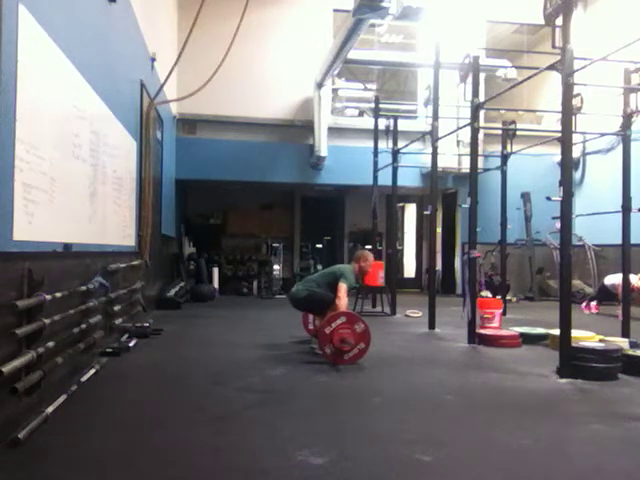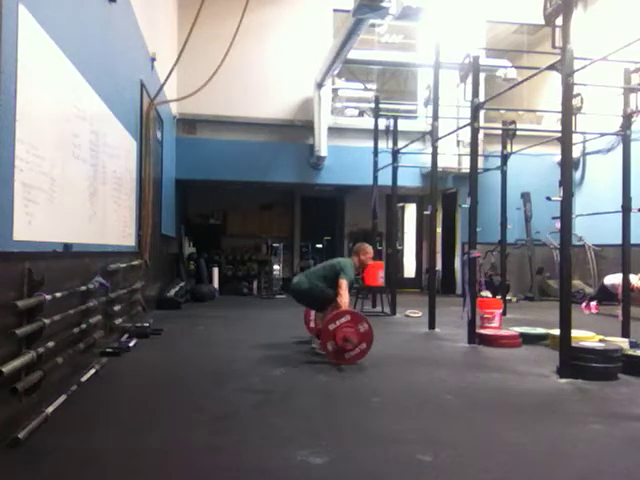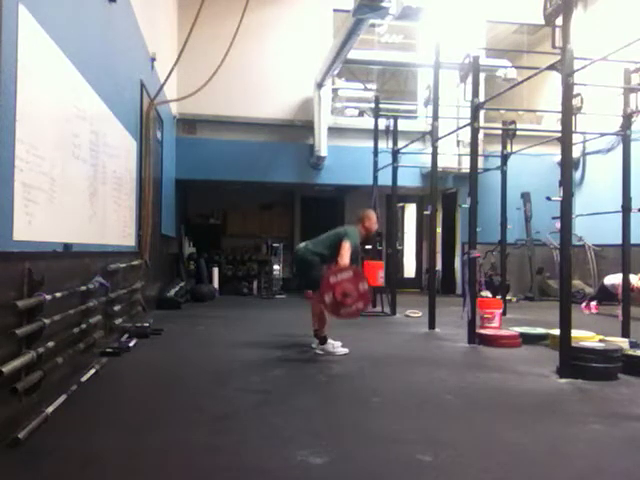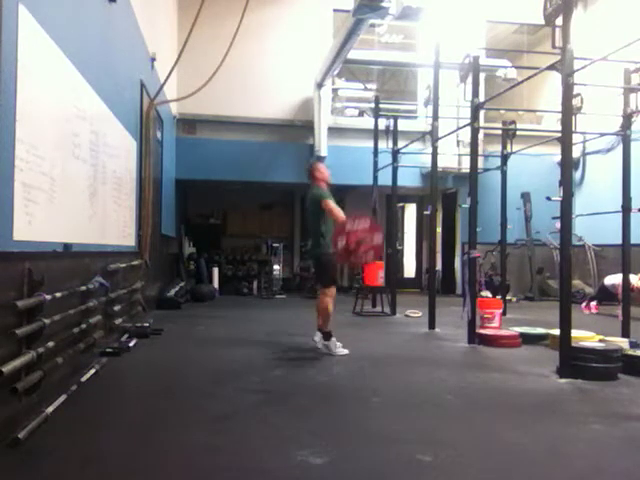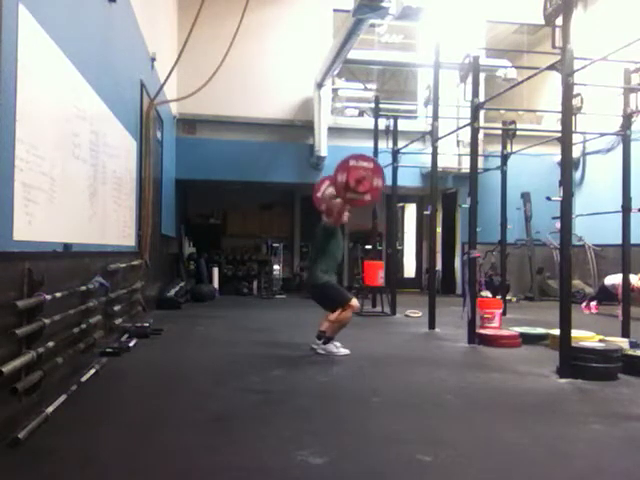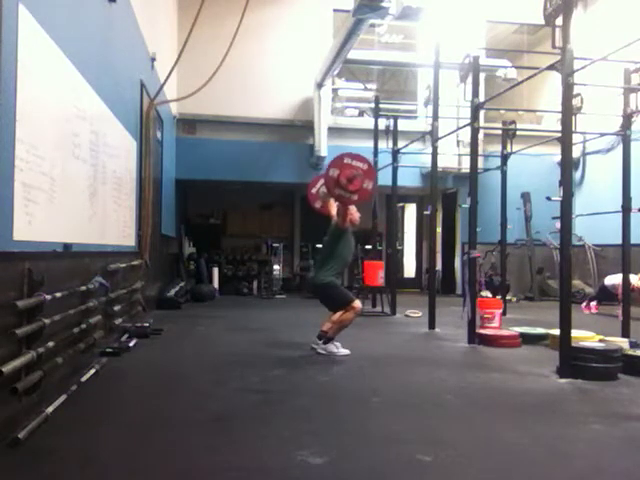
dt=0.3s
person 1, frame 1
left shoulder: (346, 270)
right shoulder: (349, 273)
left elbow: (339, 296)
right elbow: (340, 298)
left hip: (299, 293)
right hip: (302, 295)
right knee: (339, 304)
person 1, frame 2
left shoulder: (346, 264)
right shoulder: (348, 267)
left elbow: (339, 294)
right elbow: (342, 295)
left hip: (301, 285)
right hip: (302, 287)
left knee: (331, 302)
right knee: (338, 303)
person 1, frame 3
left shoulder: (351, 232)
right shoulder: (353, 234)
left elbow: (340, 258)
right elbow: (343, 259)
left hip: (305, 253)
right hip: (307, 255)
left knee: (317, 297)
left ankle: (319, 338)
right ankle: (322, 343)
person 1, frame 4
left shoulder: (317, 192)
right shoulder: (319, 191)
right elbow: (333, 209)
left hip: (321, 249)
right hip: (325, 249)
left knee: (324, 292)
right knee: (328, 292)
left ankle: (321, 334)
right ankle: (326, 339)
person 1, frame 5
left shoulder: (331, 227)
right shoulder: (329, 227)
left elbow: (332, 212)
right elbow: (337, 211)
left wrist: (333, 199)
left hip: (321, 279)
right hip: (320, 281)
left knee: (342, 307)
right knee: (352, 305)
left ankle: (320, 338)
right ankle: (326, 343)
person 1, frame 6
left shoulder: (338, 226)
right shoulder: (342, 229)
left elbow: (334, 212)
right elbow: (342, 213)
left wrist: (331, 196)
left hip: (324, 280)
right hip: (324, 282)
left knee: (345, 308)
right knee: (355, 307)
left ankle: (321, 338)
right ankle: (326, 342)
